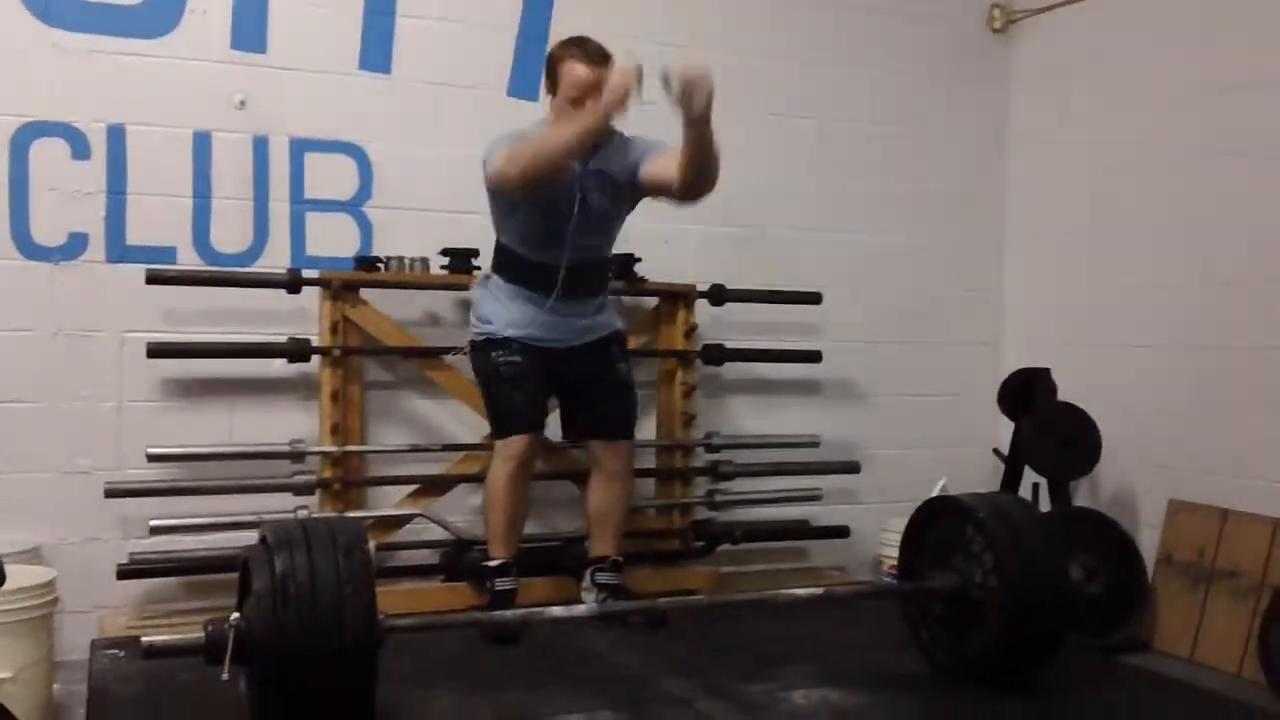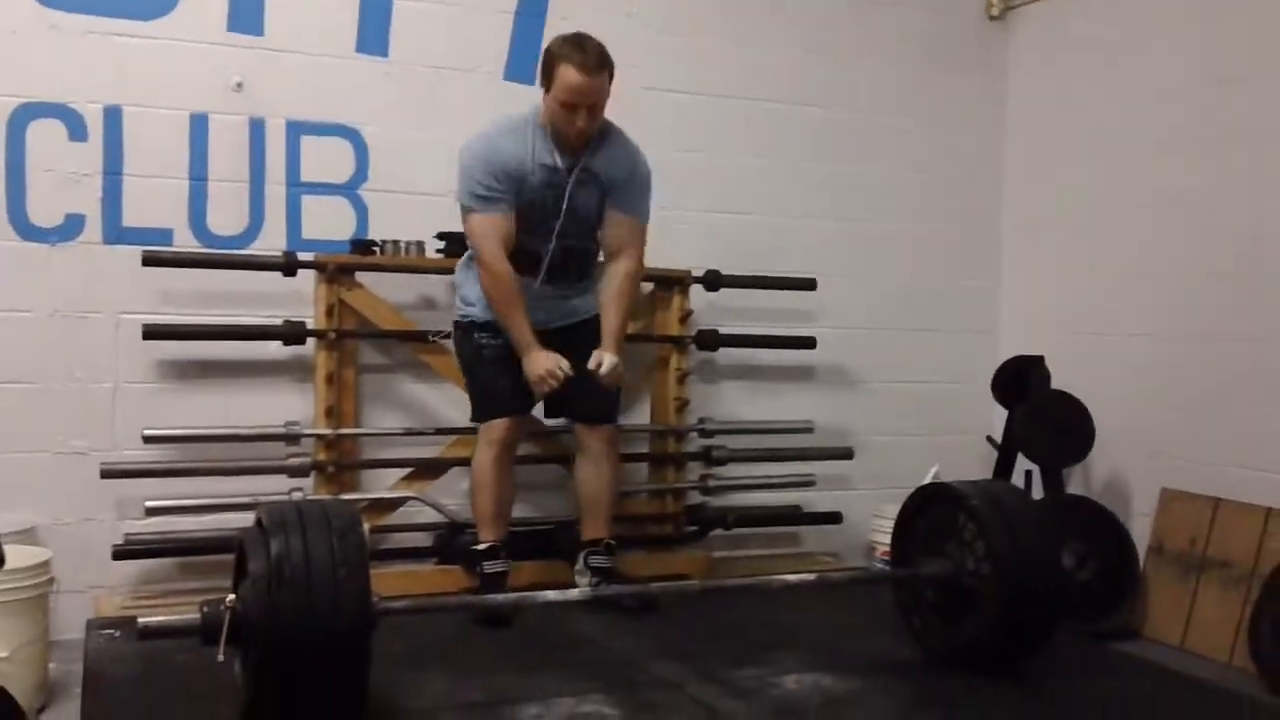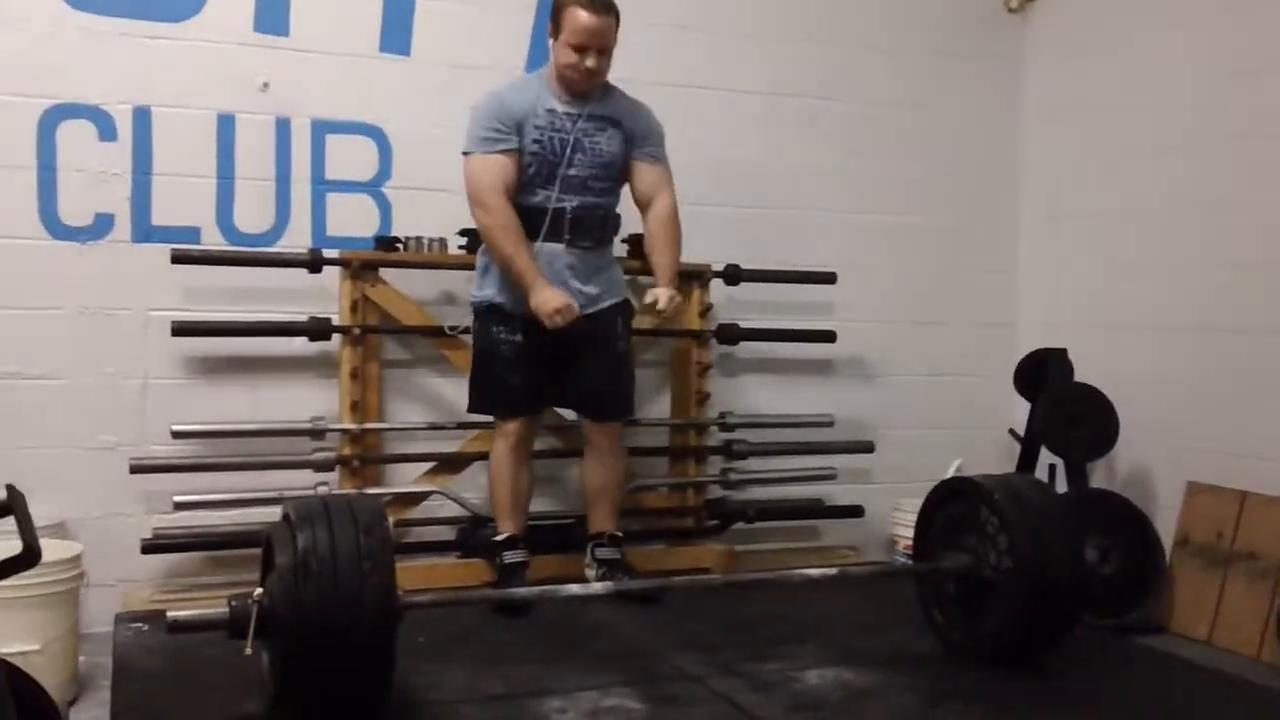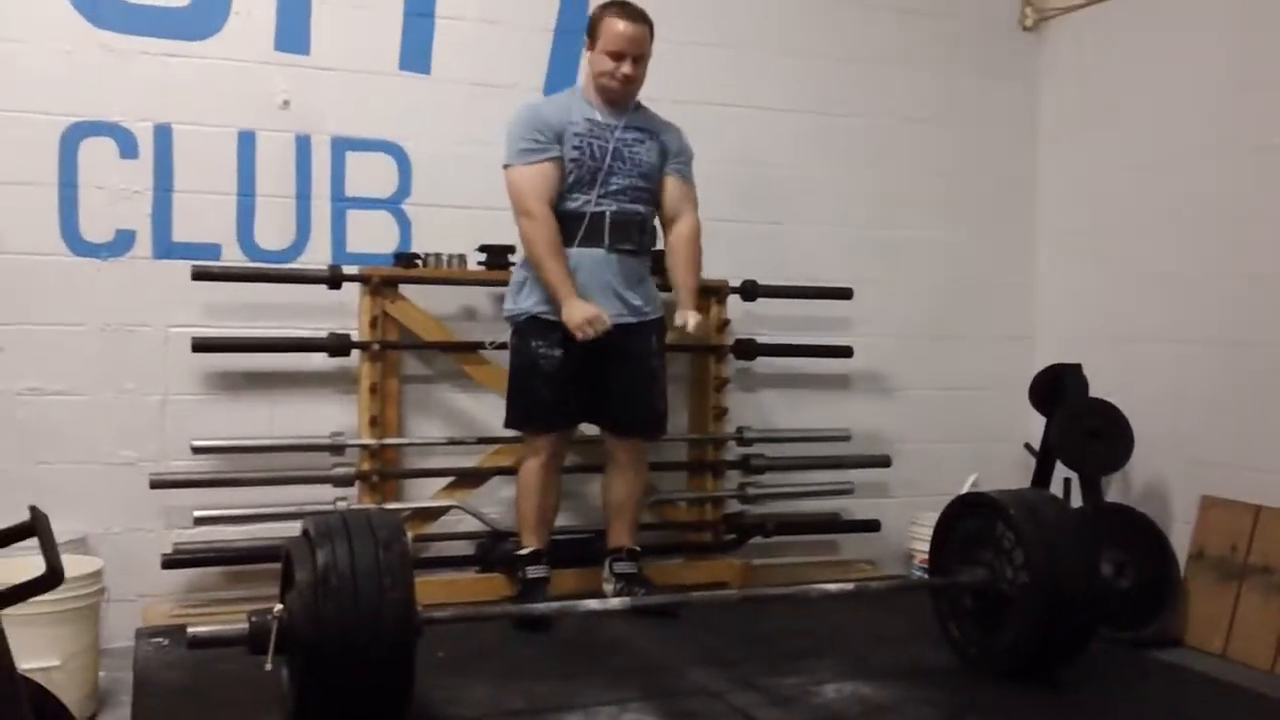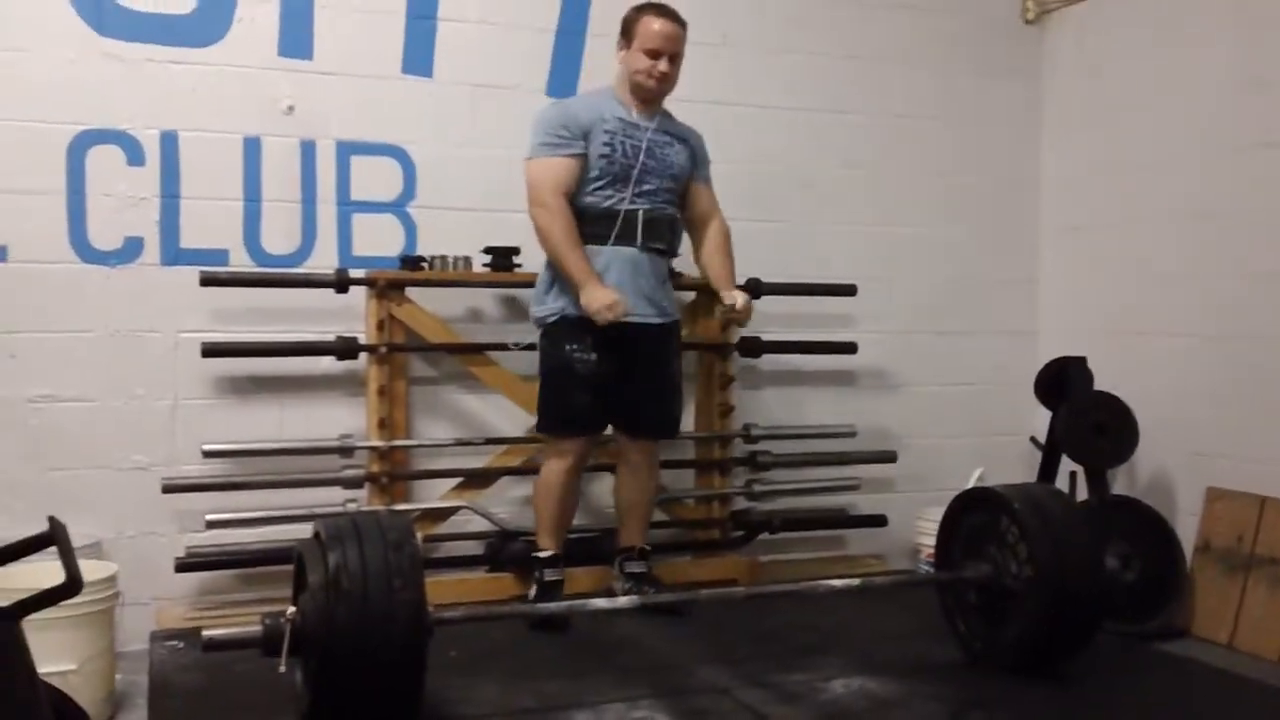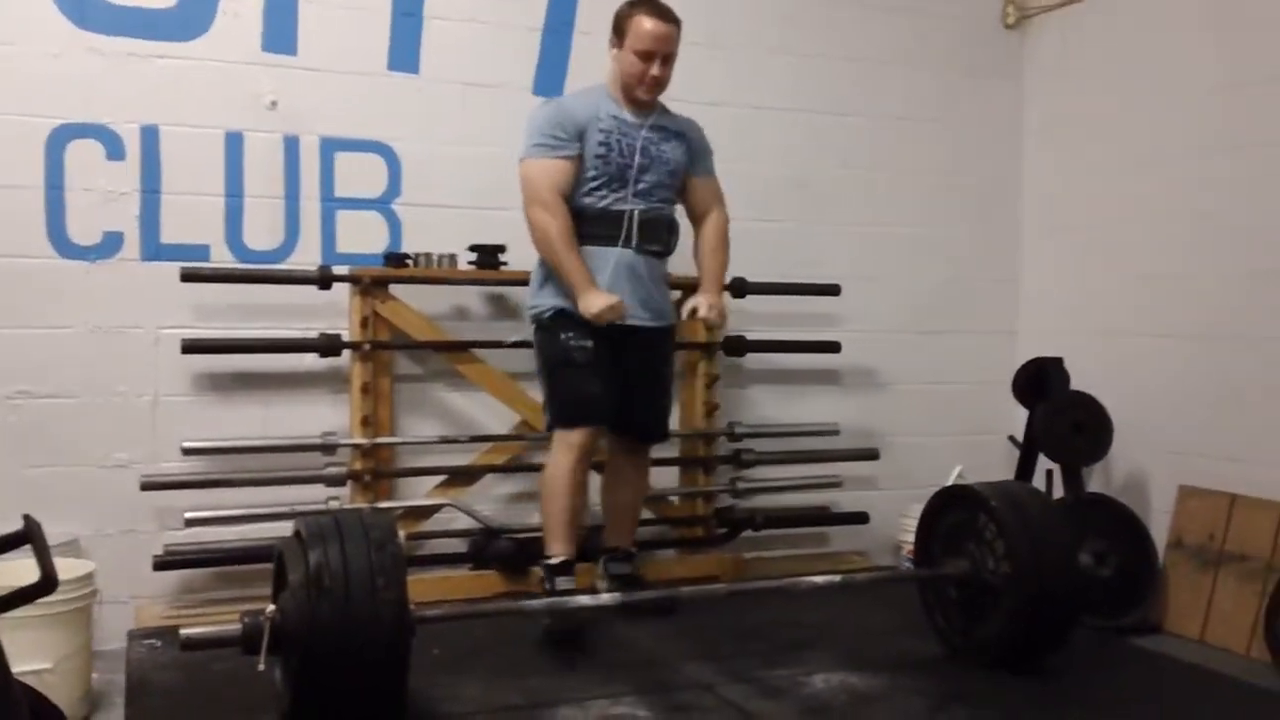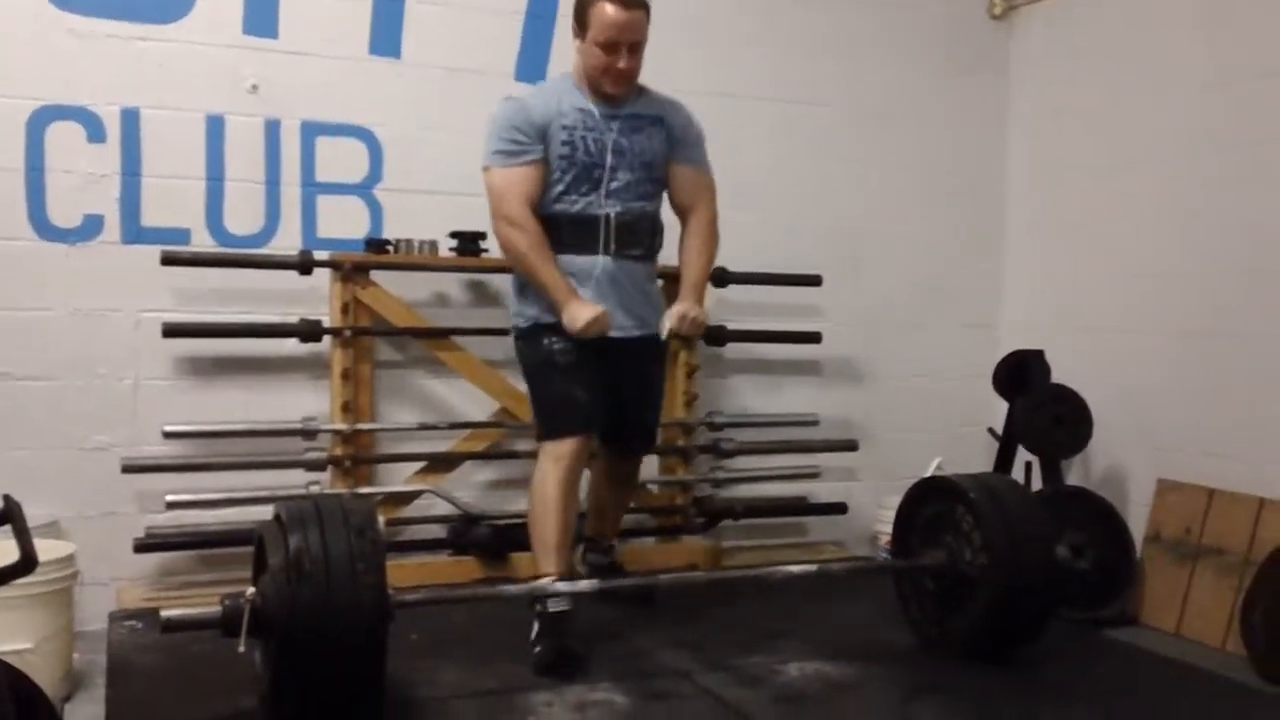
dt=0.3s
person 1, frame 1
left shoulder: (629, 154)
right shoulder: (516, 148)
left elbow: (692, 183)
right elbow: (525, 171)
left wrist: (697, 119)
right wrist: (586, 118)
left hip: (592, 329)
right hip: (512, 326)
left knee: (613, 448)
right knee: (516, 447)
left ankle: (602, 582)
right ankle: (499, 586)
person 1, frame 2
left shoulder: (625, 161)
right shoulder: (493, 150)
left elbow: (623, 260)
right elbow: (492, 261)
left wrist: (610, 346)
right wrist: (530, 351)
left hip: (576, 311)
right hip: (492, 311)
left knee: (598, 431)
right knee: (501, 428)
left ankle: (596, 562)
right ankle: (490, 567)
person 1, frame 3
left shoulder: (634, 118)
right shoulder: (504, 106)
left elbow: (658, 202)
right elbow: (489, 203)
left wrist: (665, 281)
right wrist: (536, 287)
left hip: (599, 299)
right hip: (513, 300)
left knee: (606, 426)
right knee: (515, 425)
left ankle: (605, 554)
right ankle: (510, 559)
person 1, frame 4
left shoulder: (665, 137)
right shoulder: (542, 118)
left elbow: (681, 221)
right elbow: (532, 213)
left wrist: (687, 304)
right wrist: (569, 301)
left hip: (635, 314)
right hip: (550, 313)
left knee: (629, 444)
right knee: (545, 443)
left ankle: (622, 567)
right ankle: (531, 574)
person 1, frame 5
left shoulder: (685, 140)
right shoulder: (572, 115)
left elbow: (707, 222)
right elbow: (547, 204)
left wrist: (727, 289)
right wrist: (590, 288)
left hip: (654, 313)
right hip: (579, 311)
left knee: (643, 443)
right knee: (570, 444)
left ankle: (633, 568)
right ankle: (546, 572)
person 1, frame 6
left shoulder: (685, 135)
right shoulder: (565, 115)
left elbow: (710, 215)
right elbow: (542, 207)
left wrist: (710, 289)
right wrist: (585, 294)
left hip: (649, 313)
right hip: (573, 308)
left knee: (633, 445)
right knee: (577, 433)
left ankle: (618, 568)
right ankle: (559, 577)
person 1, frame 7
left shoulder: (671, 119)
right shoulder: (530, 111)
left elbow: (699, 212)
right elbow: (512, 216)
left wrist: (690, 296)
right wrist: (570, 304)
left hip: (639, 317)
right hip: (557, 312)
left knee: (624, 451)
right knee: (568, 444)
left ankle: (596, 554)
right ankle: (552, 607)
